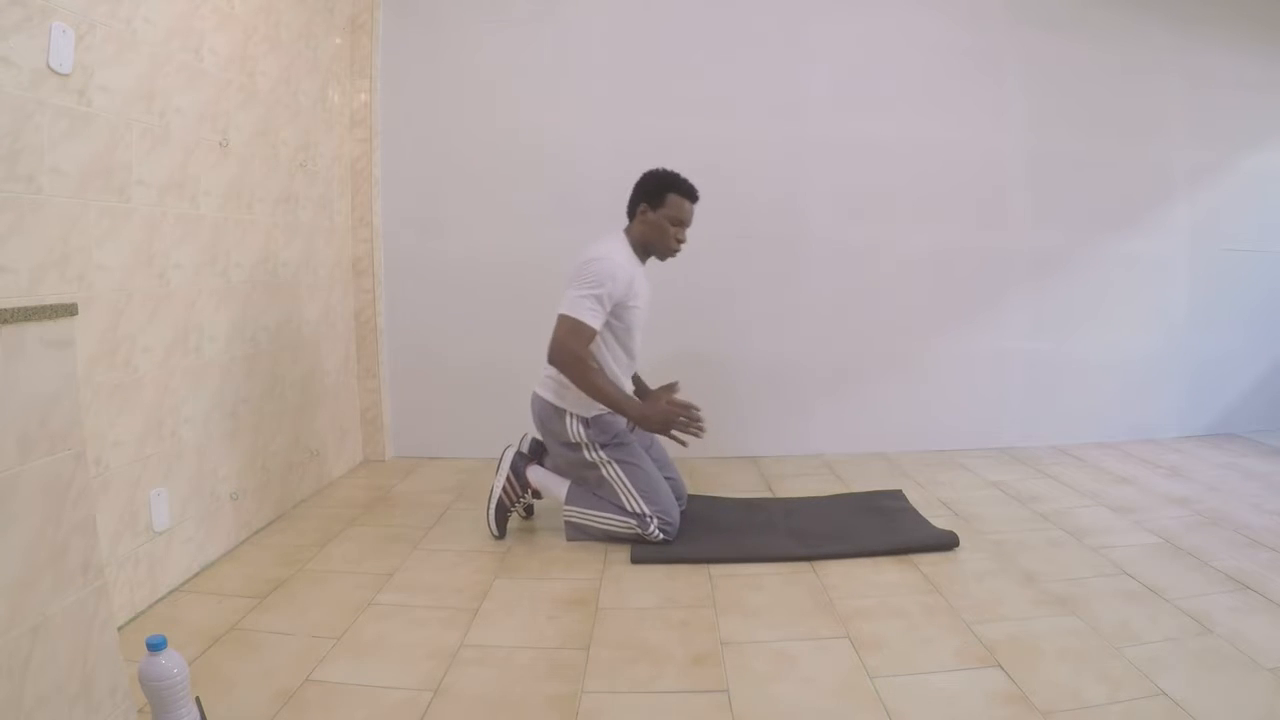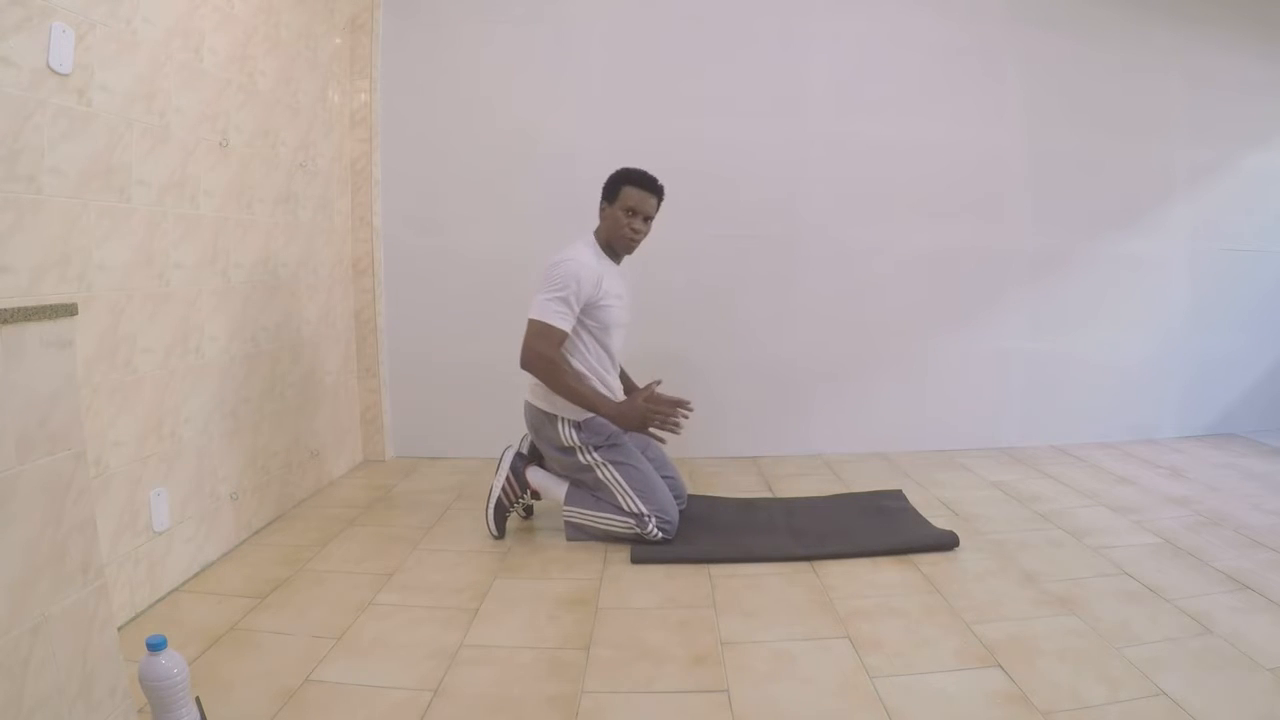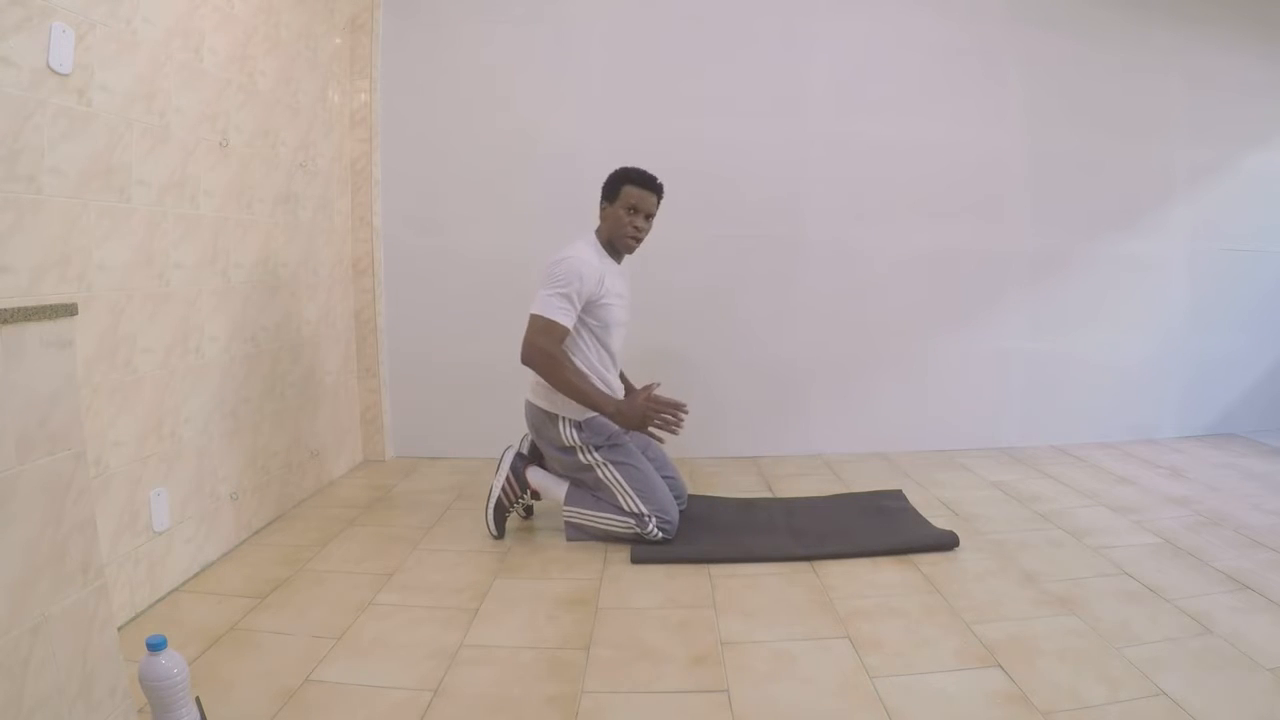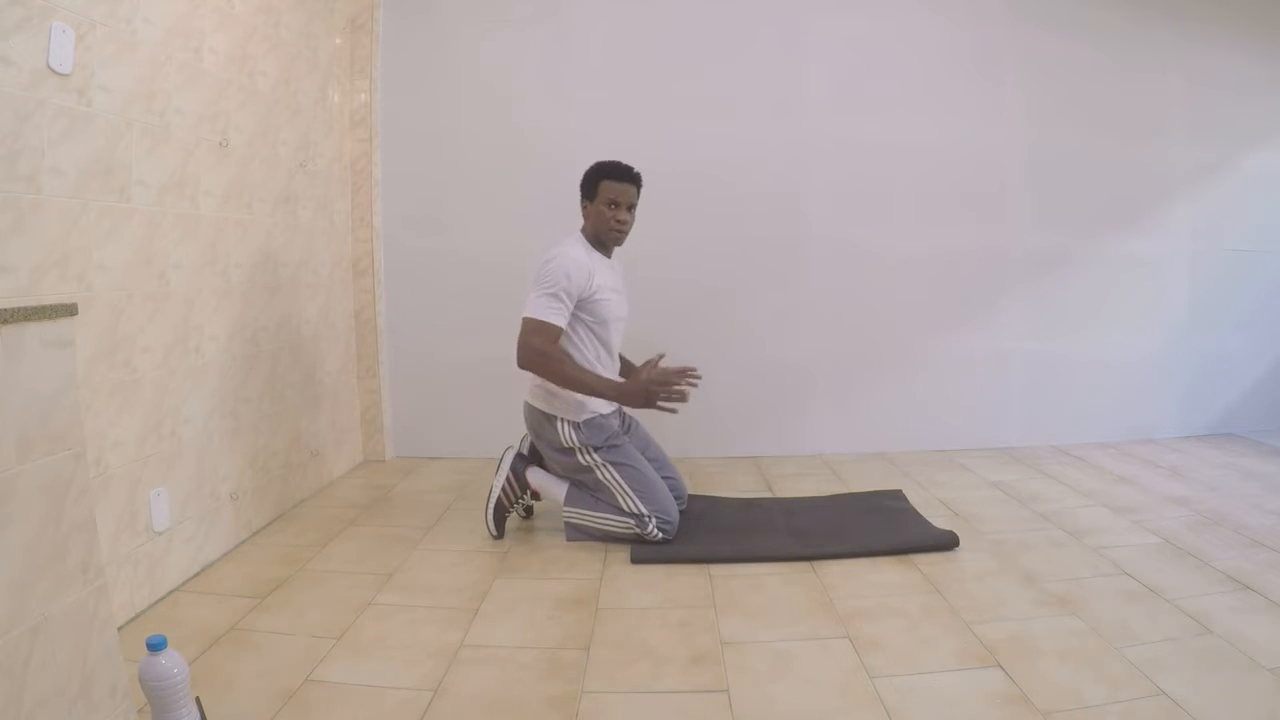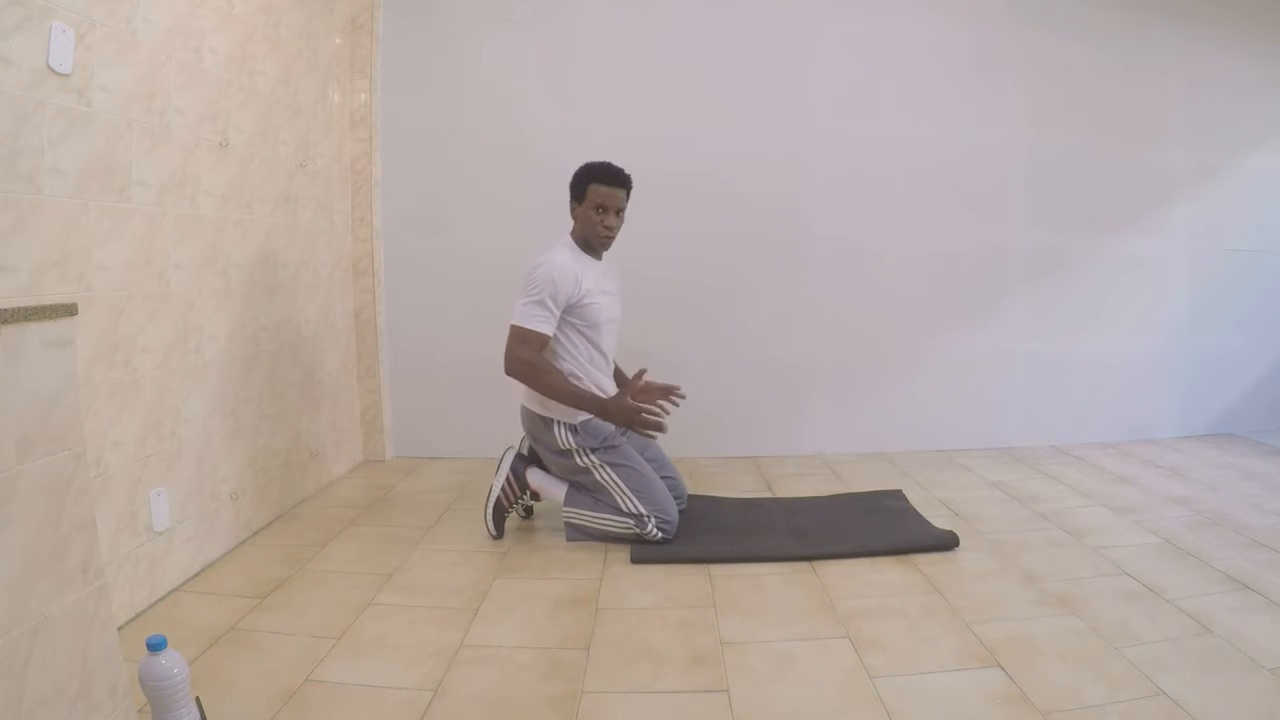
dt=0.5s
person 1, frame 1
left shoulder: (631, 266)
right shoulder: (609, 264)
right elbow: (564, 352)
left wrist: (649, 397)
right wrist: (639, 412)
left hip: (602, 411)
right hip: (576, 416)
left knee: (676, 496)
right knee: (661, 521)
left ankle: (544, 460)
right ankle: (532, 478)
person 1, frame 2
left shoulder: (610, 269)
right shoulder: (576, 267)
right elbow: (536, 355)
left wrist: (638, 396)
right wrist: (616, 412)
left hip: (598, 414)
right hip: (571, 421)
left knee: (674, 495)
right knee: (660, 520)
left ankle: (543, 463)
right ankle: (530, 478)
person 1, frame 3
left shoulder: (613, 269)
right shoulder: (578, 265)
right elbow: (536, 351)
left wrist: (635, 398)
right wrist: (616, 409)
left hip: (599, 414)
right hip: (571, 420)
left knee: (675, 495)
right knee: (661, 520)
left ankle: (543, 461)
right ankle: (529, 478)
person 1, frame 4
left shoulder: (606, 265)
right shoulder: (567, 264)
right elbow: (532, 352)
left wrist: (640, 375)
right wrist: (621, 391)
left hip: (604, 414)
right hip: (570, 421)
left knee: (676, 497)
right knee: (661, 521)
left ankle: (545, 463)
right ankle: (529, 479)
person 1, frame 5
left shoulder: (601, 268)
right shoulder: (555, 270)
right elbow: (519, 360)
left wrist: (628, 388)
right wrist: (605, 408)
left hip: (600, 415)
right hip: (568, 424)
left knee: (675, 495)
right knee: (660, 520)
left ankle: (543, 466)
right ankle: (530, 480)
